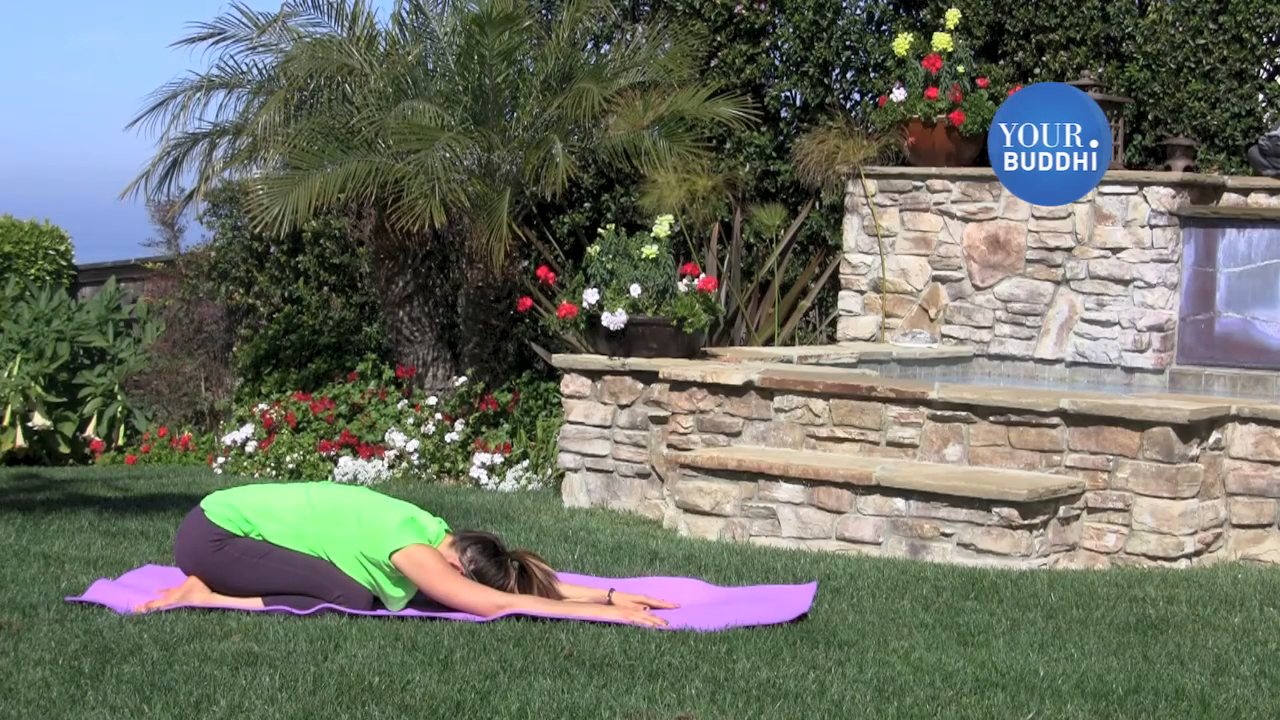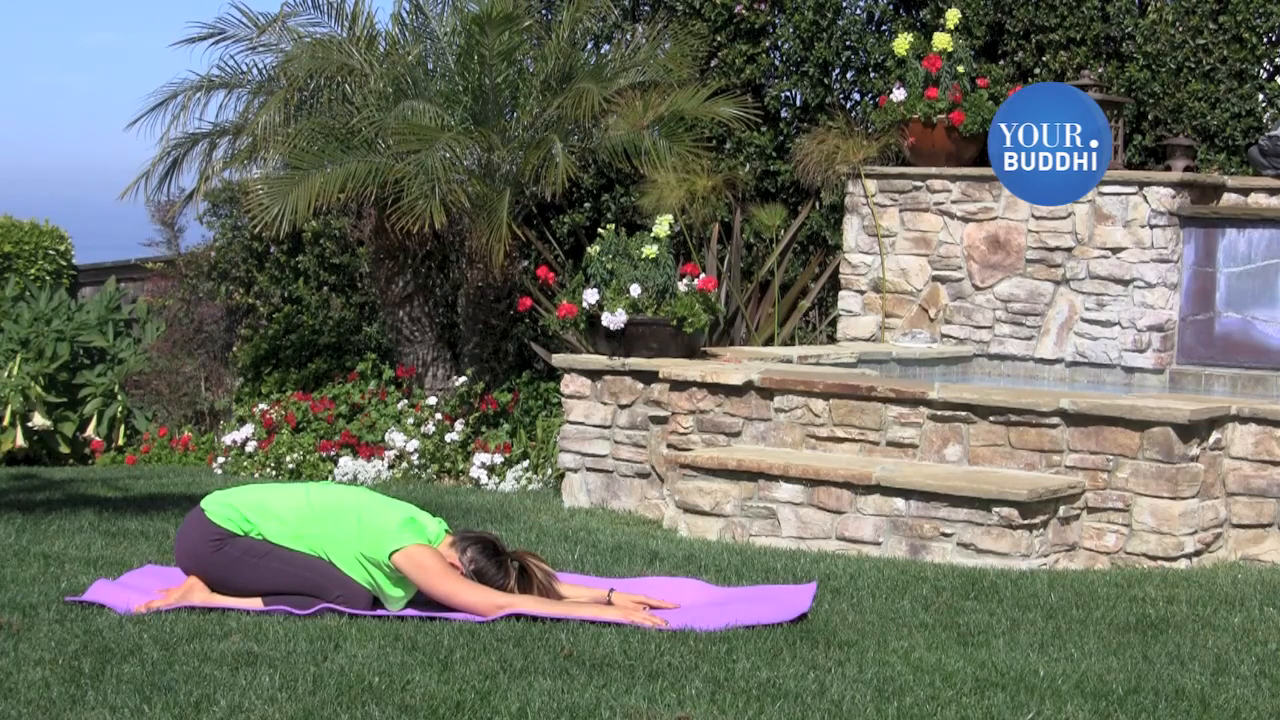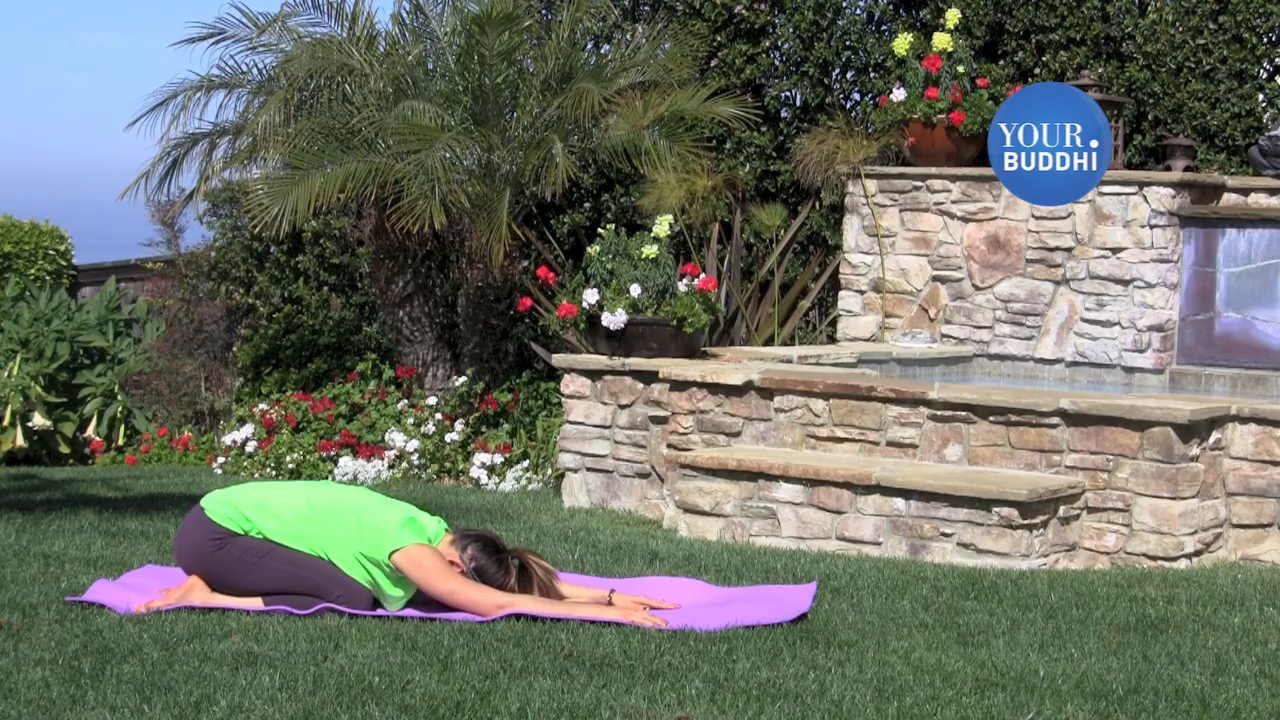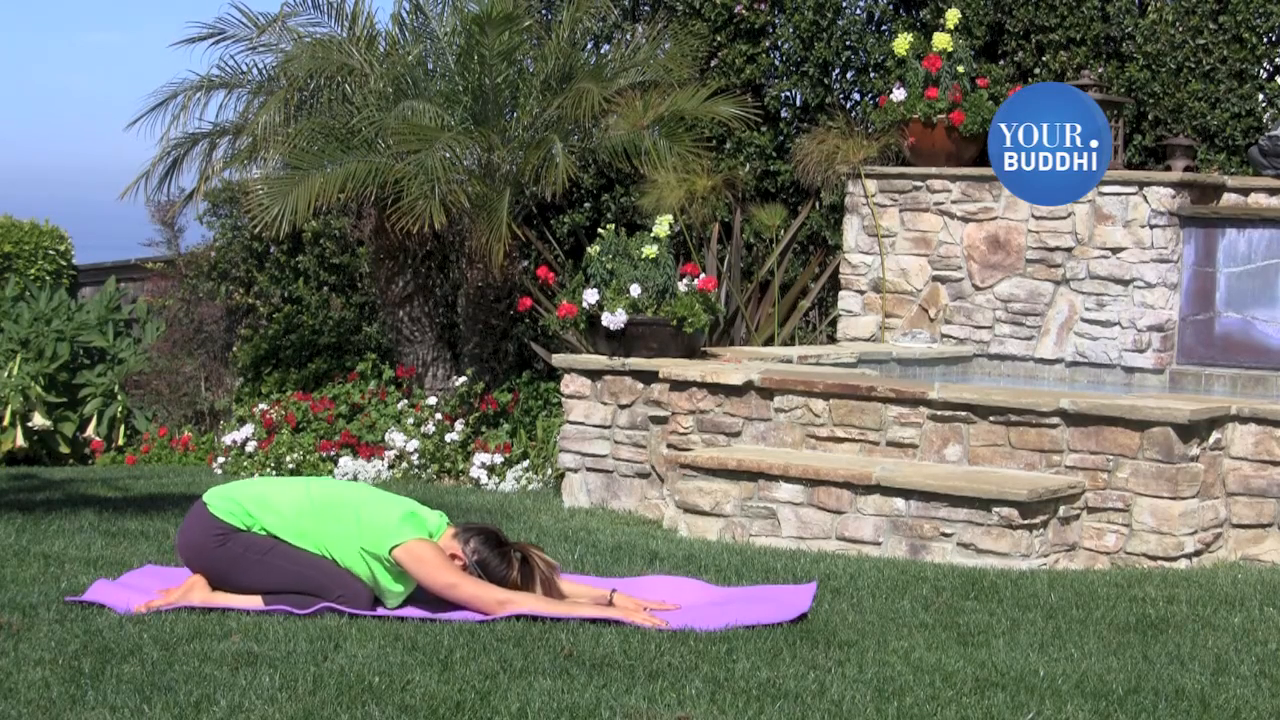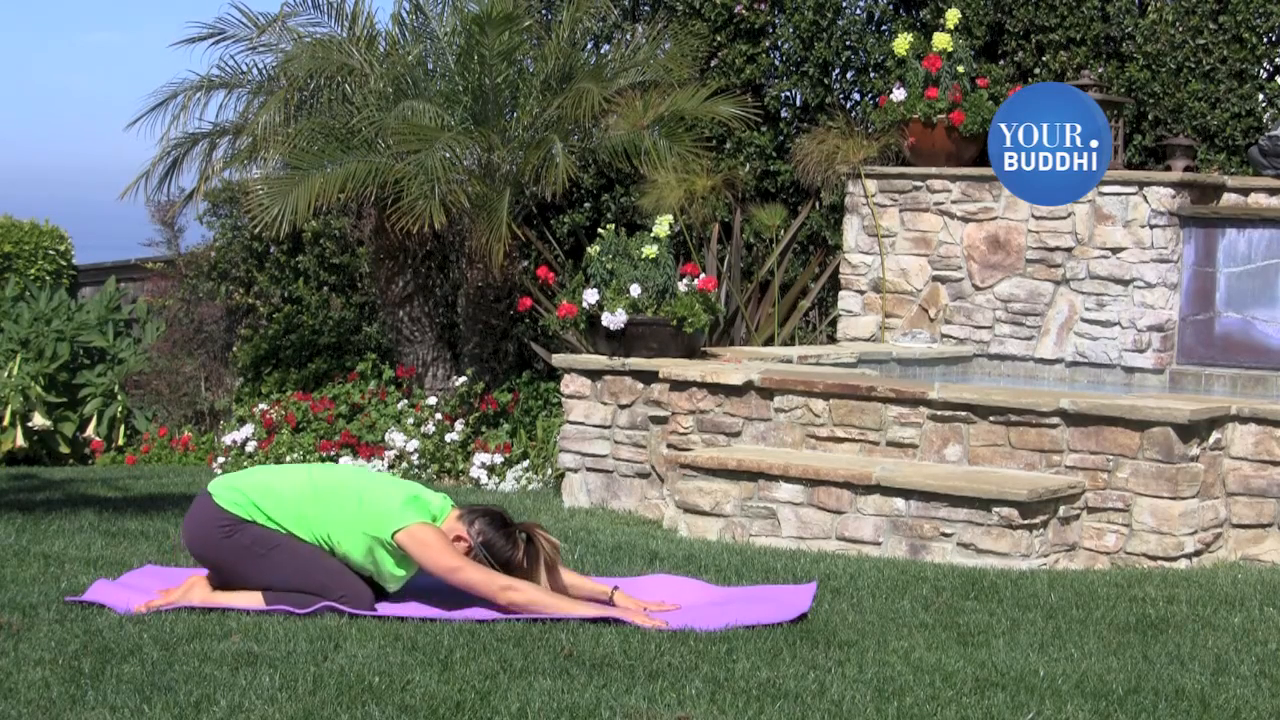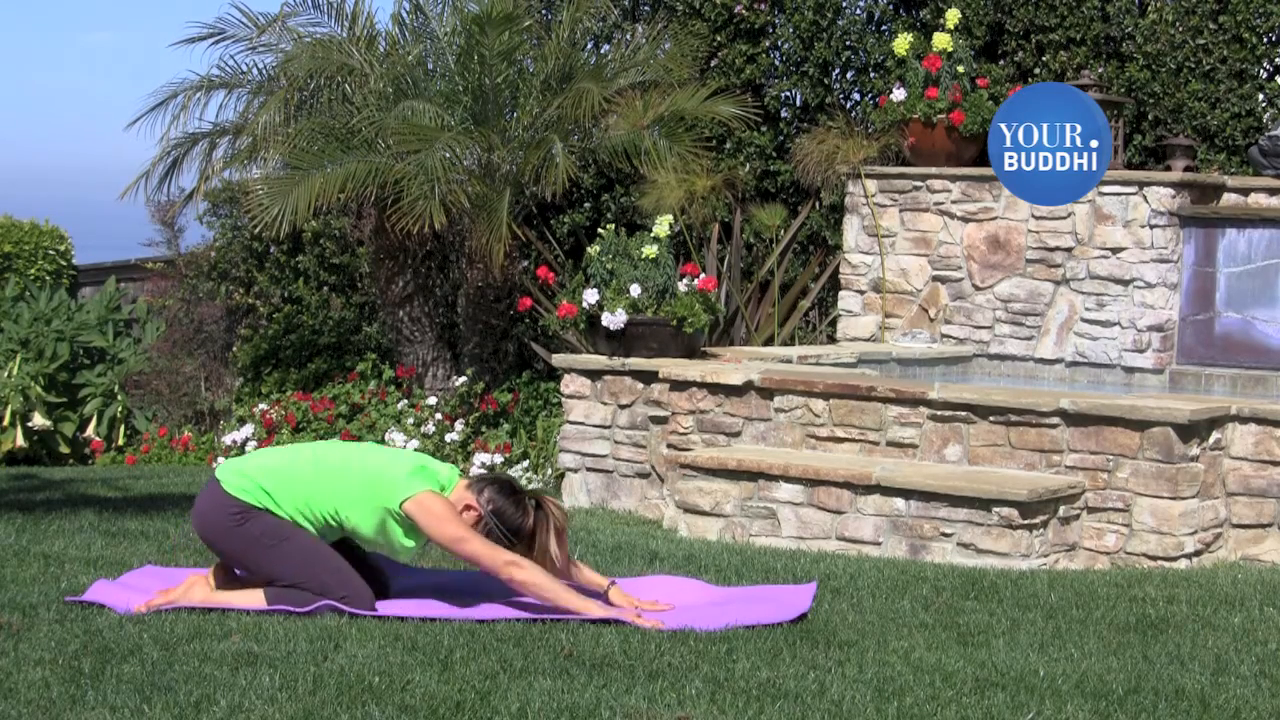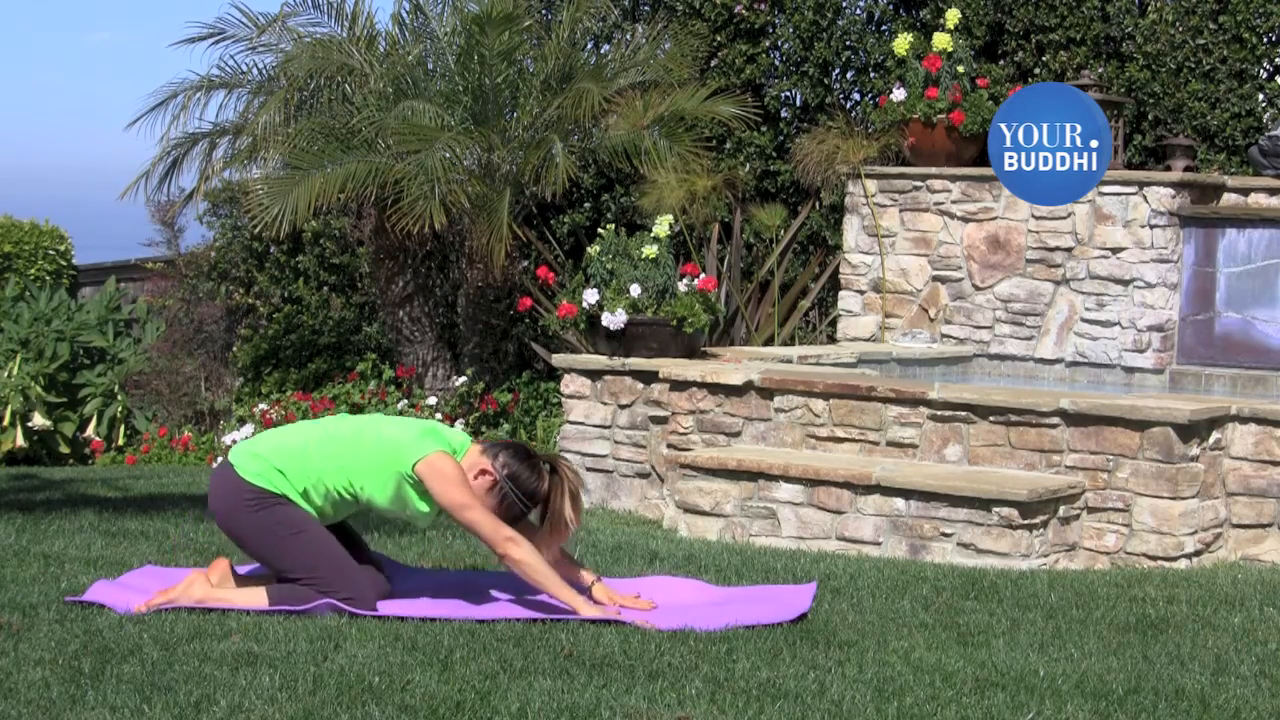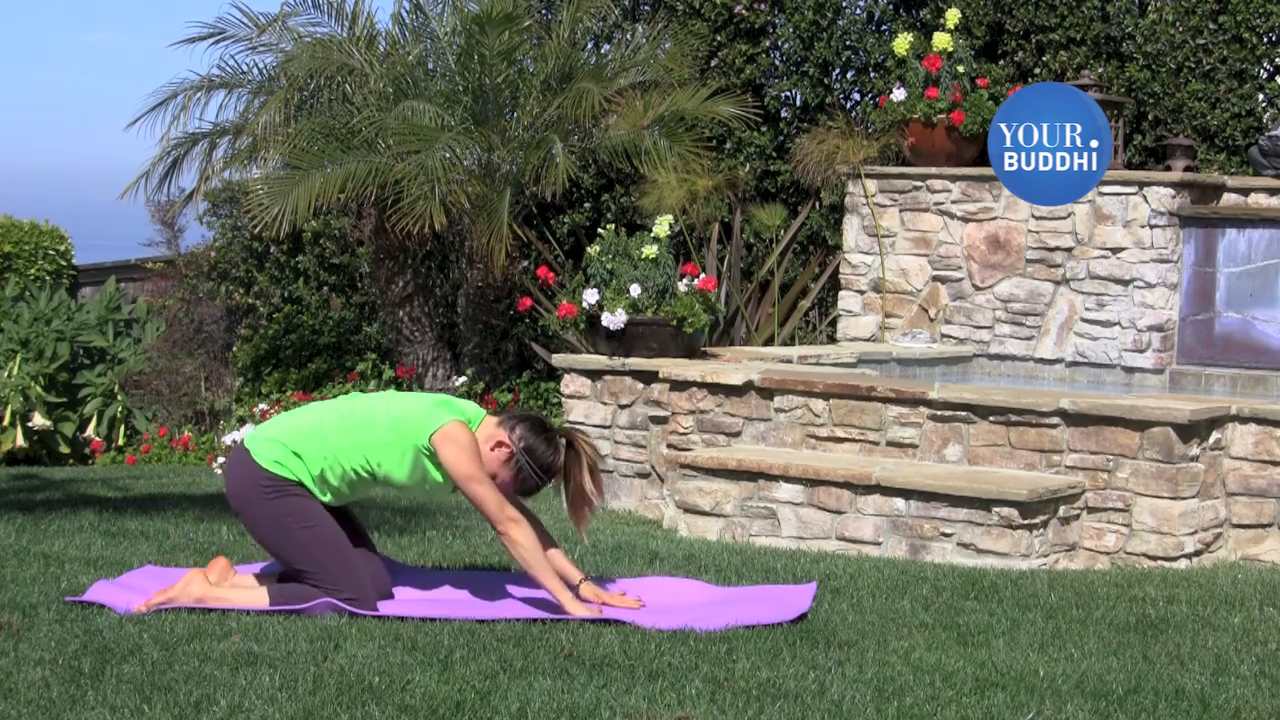
dt=0.2s
person 1, frame 1
left shoulder: (437, 537)
right shoulder: (413, 551)
left elbow: (533, 580)
right elbow: (498, 604)
left wrist: (611, 594)
right wrist: (605, 612)
left hip: (229, 517)
right hip: (211, 535)
left knee: (354, 589)
right knee: (350, 599)
left ankle: (214, 587)
right ankle: (205, 597)
person 1, frame 2
left shoulder: (438, 537)
right shoulder: (413, 551)
left elbow: (531, 580)
right elbow: (500, 604)
left wrist: (611, 594)
right wrist: (605, 612)
left hip: (229, 517)
right hip: (211, 536)
left knee: (354, 589)
right knee: (349, 599)
left ankle: (215, 587)
right ankle: (205, 598)
person 1, frame 3
left shoulder: (440, 538)
right shoulder: (413, 552)
left elbow: (532, 579)
right elbow: (500, 604)
left wrist: (613, 595)
right wrist: (606, 612)
left hip: (230, 517)
right hip: (211, 534)
left knee: (356, 590)
right knee: (349, 600)
left ankle: (218, 584)
right ankle: (206, 597)
person 1, frame 4
left shoulder: (443, 532)
right shoulder: (414, 546)
left elbow: (535, 577)
right elbow: (502, 602)
left wrist: (614, 595)
right wrist: (606, 614)
left hip: (234, 515)
right hip: (213, 530)
left knee: (361, 590)
right knee: (351, 601)
left ankle: (223, 582)
right ankle: (208, 596)
person 1, frame 5
left shoulder: (447, 514)
right shoulder: (417, 530)
left elbow: (532, 567)
right elbow: (506, 592)
left wrist: (614, 594)
right wrist: (603, 611)
left hip: (242, 507)
right hip: (220, 520)
left knee: (367, 588)
right knee: (351, 602)
left ankle: (231, 581)
right ankle: (208, 598)
person 1, frame 6
left shoulder: (455, 485)
right shoulder: (426, 499)
left elbow: (535, 551)
right elbow: (508, 568)
left wrist: (609, 589)
right wrist: (594, 609)
left hip: (252, 495)
right hip: (230, 507)
left knee: (373, 587)
right knee: (351, 602)
left ankle: (230, 578)
right ankle: (209, 595)
person 1, frame 7
left shoulder: (467, 453)
right shoulder: (439, 463)
left elbow: (528, 531)
right elbow: (507, 544)
left wrist: (593, 585)
right wrist: (578, 605)
left hip: (271, 482)
right hip: (247, 490)
left knee: (373, 587)
right knee: (354, 600)
left ankle: (232, 577)
right ankle: (209, 594)
person 1, frame 8
left shoulder: (478, 428)
right shoulder: (454, 435)
left elbow: (520, 517)
right elbow: (508, 525)
left wrist: (581, 584)
right wrist: (569, 603)
left hip: (290, 468)
right hip: (265, 473)
left knee: (375, 586)
right knee: (354, 600)
left ankle: (231, 580)
right ankle: (205, 595)
